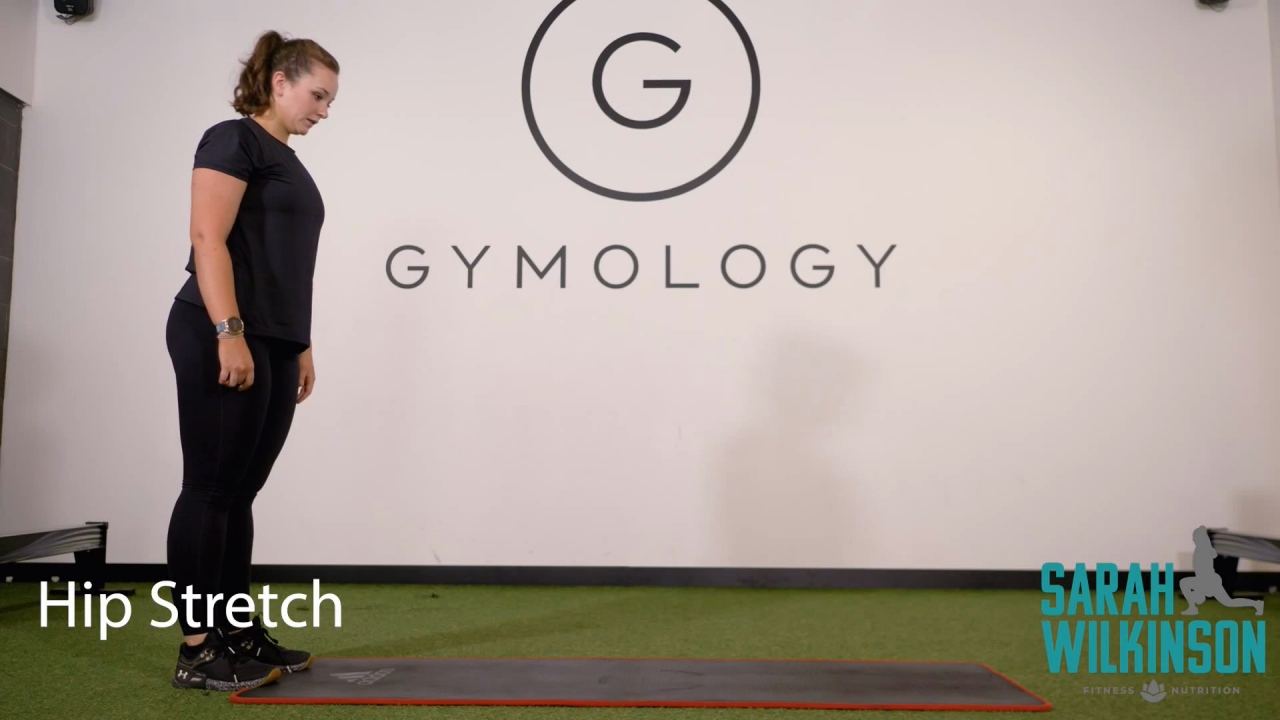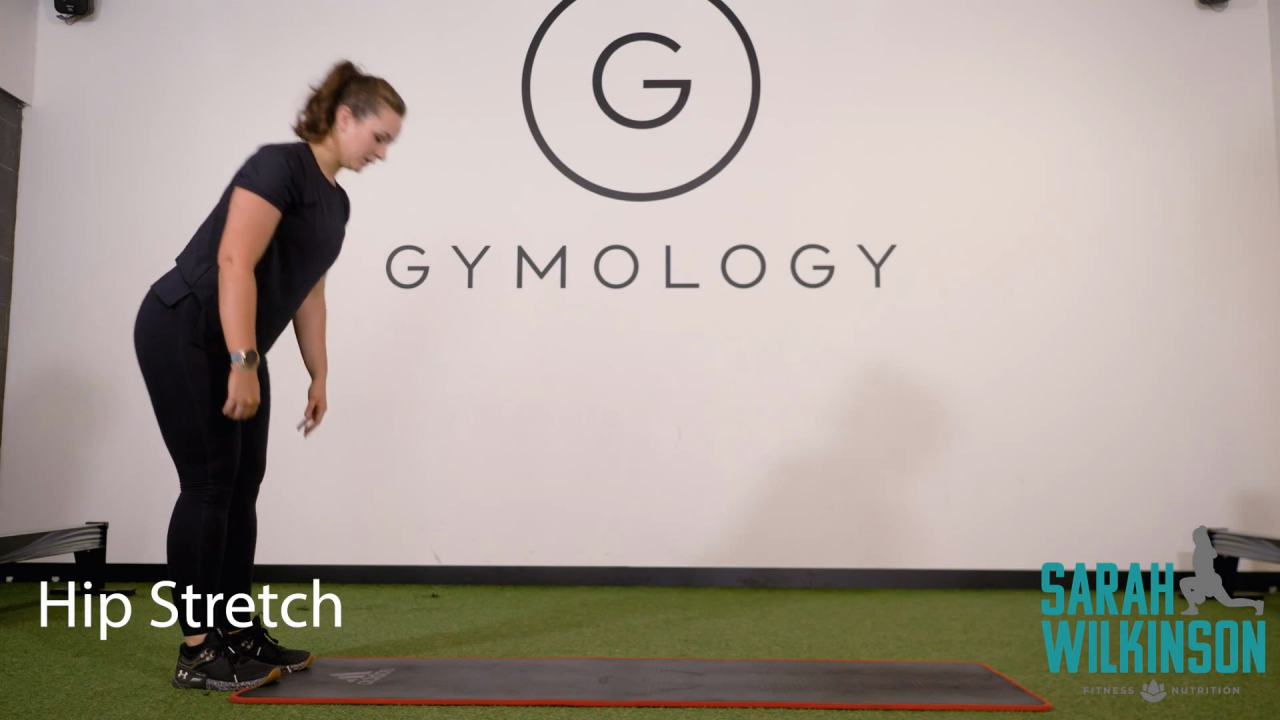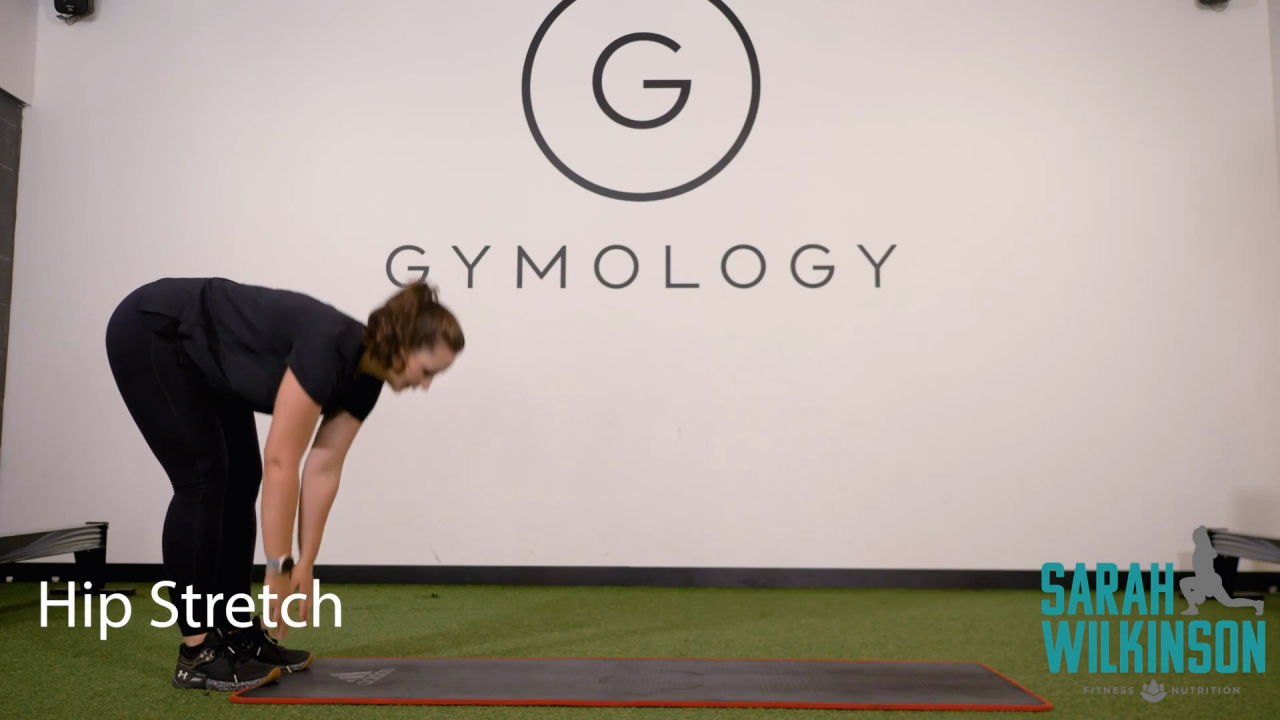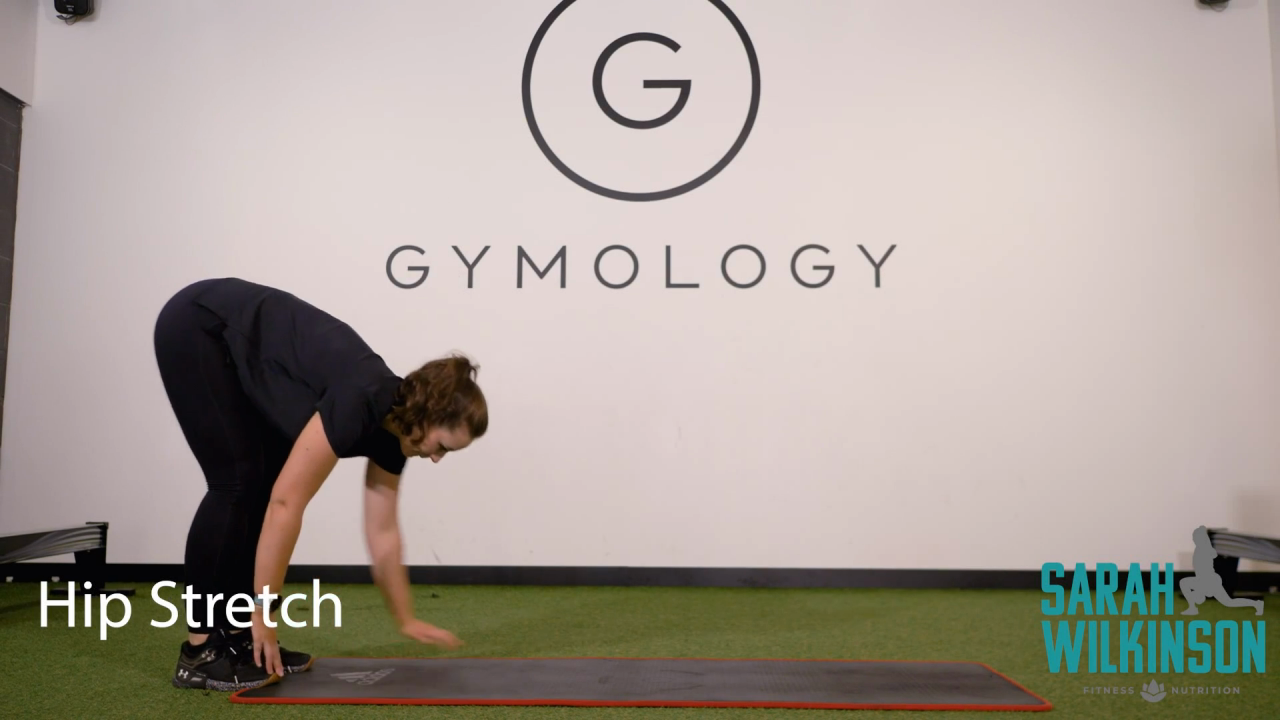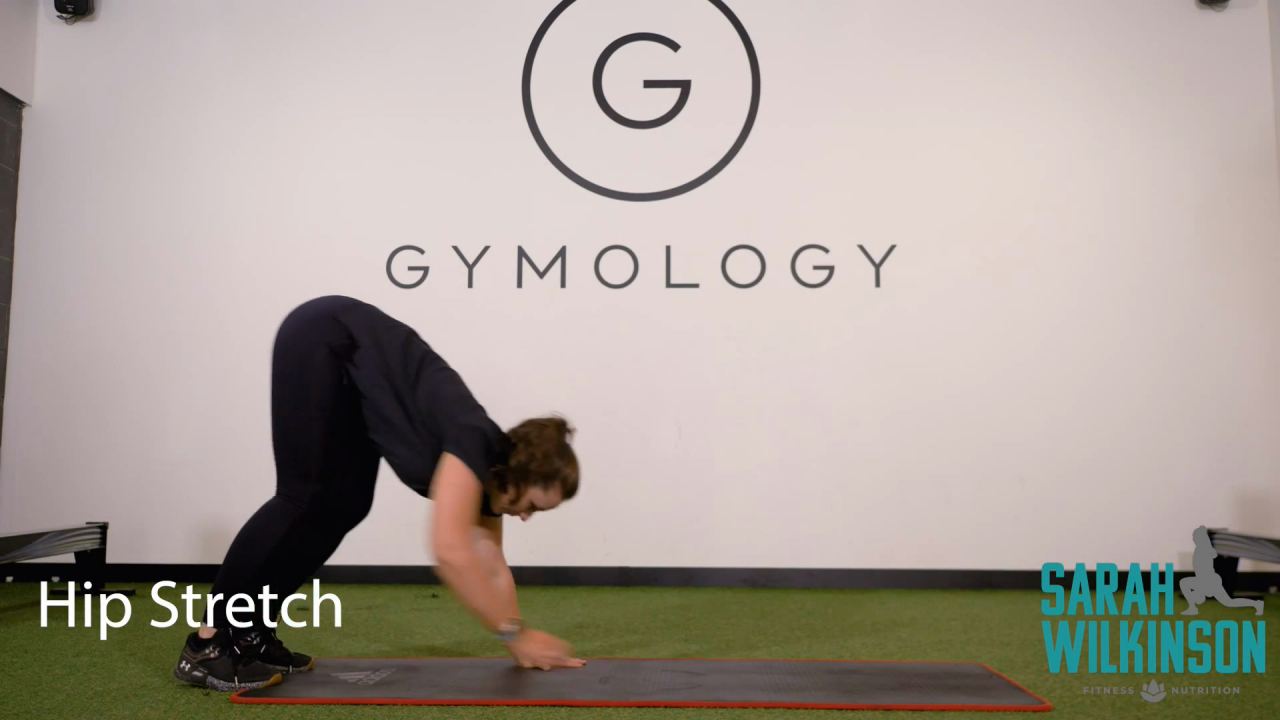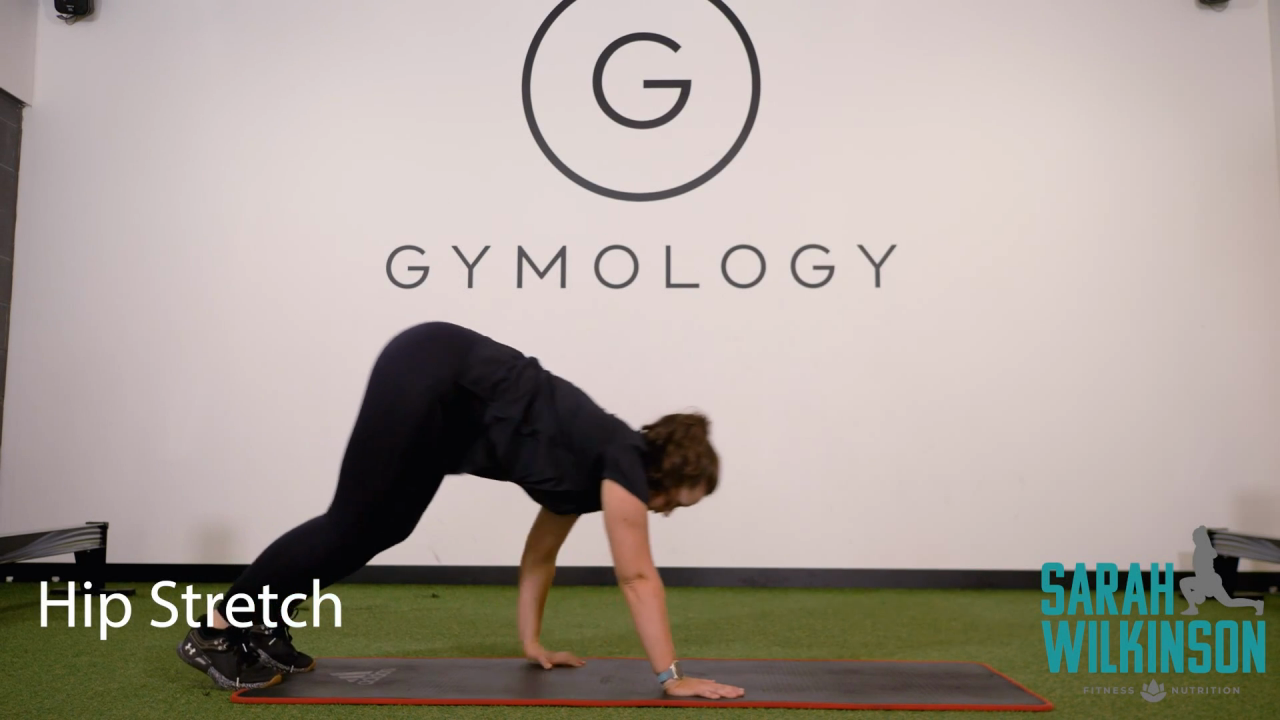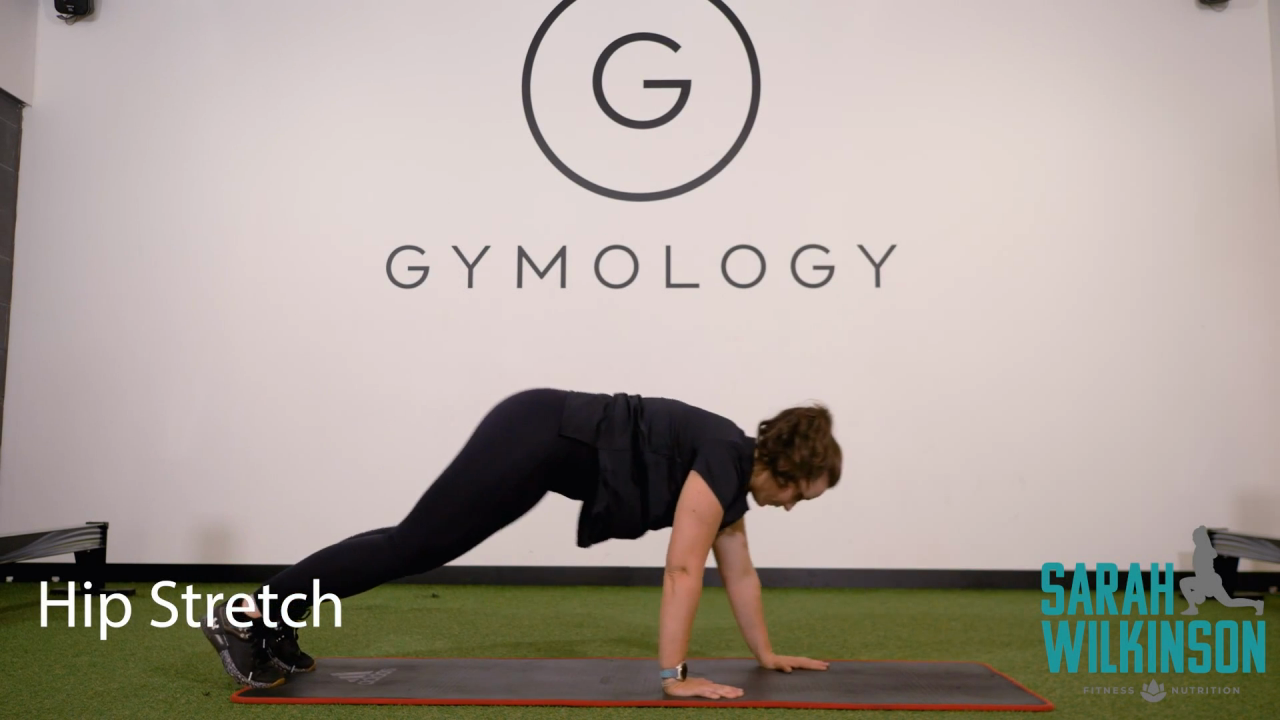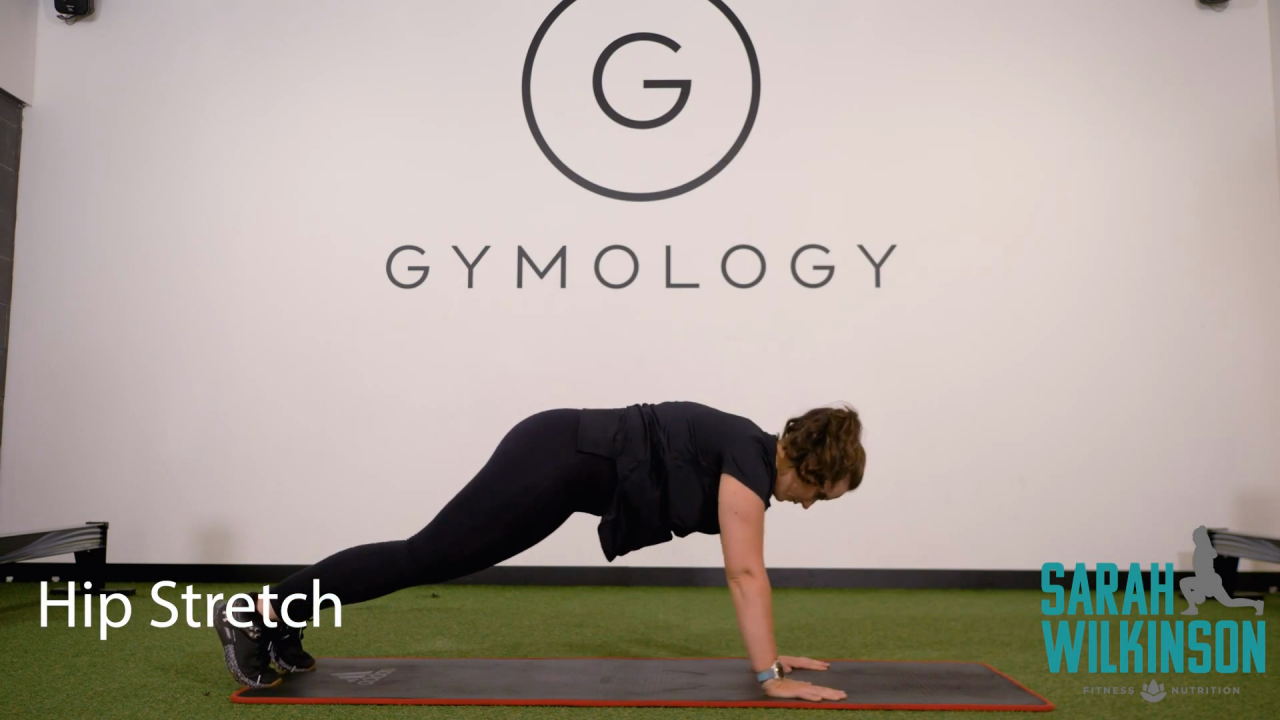
dt=0.5s
person 1, frame 1
left shoulder: (285, 161)
right shoulder: (233, 141)
right elbow: (208, 241)
left wrist: (301, 347)
right wrist: (228, 332)
left hip: (273, 346)
right hip: (223, 340)
left knee: (239, 492)
right knee: (211, 489)
left ankle: (236, 633)
right ankle: (196, 650)
person 1, frame 2
left shoulder: (334, 197)
right shoulder: (280, 165)
left elbow: (306, 293)
right elbow: (232, 263)
left wrist: (318, 378)
right wrist: (243, 363)
left hip: (228, 343)
right hip: (181, 331)
left knee: (239, 488)
right knee: (208, 483)
left ankle: (235, 633)
right ankle: (196, 649)
person 1, frame 3
left shoulder: (365, 376)
right shoulder: (329, 349)
left elbow: (324, 467)
right elbow: (280, 461)
left wrist: (304, 567)
right wrist: (278, 569)
right hip: (149, 334)
left knee: (241, 479)
right knee: (205, 475)
left ankle: (235, 633)
right ankle: (197, 650)
person 1, frame 4
left shoulder: (393, 426)
right shoulder: (360, 407)
left elbow: (383, 531)
right elbow: (287, 505)
left wrist: (406, 620)
right wrist: (262, 612)
left hip: (235, 358)
right hip: (198, 328)
left knee: (268, 482)
right knee: (235, 483)
left ankle: (244, 640)
right ankle: (204, 646)
person 1, frame 5
left shoulder: (490, 473)
right shoulder: (475, 448)
left elbow: (491, 572)
right elbow: (448, 550)
left wrist: (523, 651)
right wrist: (517, 633)
left hip: (348, 363)
right hip: (332, 340)
left knee: (346, 505)
right knee: (306, 496)
left ankle: (249, 633)
right ankle: (207, 642)
person 1, frame 6
left shoulder: (602, 469)
right shoulder: (627, 465)
left elbow: (539, 553)
right elbow: (637, 576)
left wrist: (531, 640)
right wrist: (671, 677)
left hip: (450, 388)
right hip: (431, 372)
left knee: (383, 529)
right knee: (355, 522)
left ankle: (261, 628)
right ankle: (215, 631)
person 1, frame 7
left shoulder: (733, 478)
right shoulder: (725, 458)
left elbow: (739, 573)
right elbow: (682, 572)
left wrist: (768, 655)
right wrist: (673, 675)
left hip: (547, 444)
right hip: (540, 436)
left knee: (417, 543)
right knee: (415, 546)
left ankle: (274, 622)
right ankle: (243, 617)
person 1, frame 8
left shoulder: (750, 468)
right shoulder: (749, 459)
left elbow: (742, 571)
right elbow: (746, 575)
left wrist: (770, 653)
right wrist: (771, 677)
left hip: (567, 468)
right hip: (558, 459)
left knee: (437, 561)
right knee: (425, 557)
left ankle: (282, 618)
right ankle: (256, 613)
